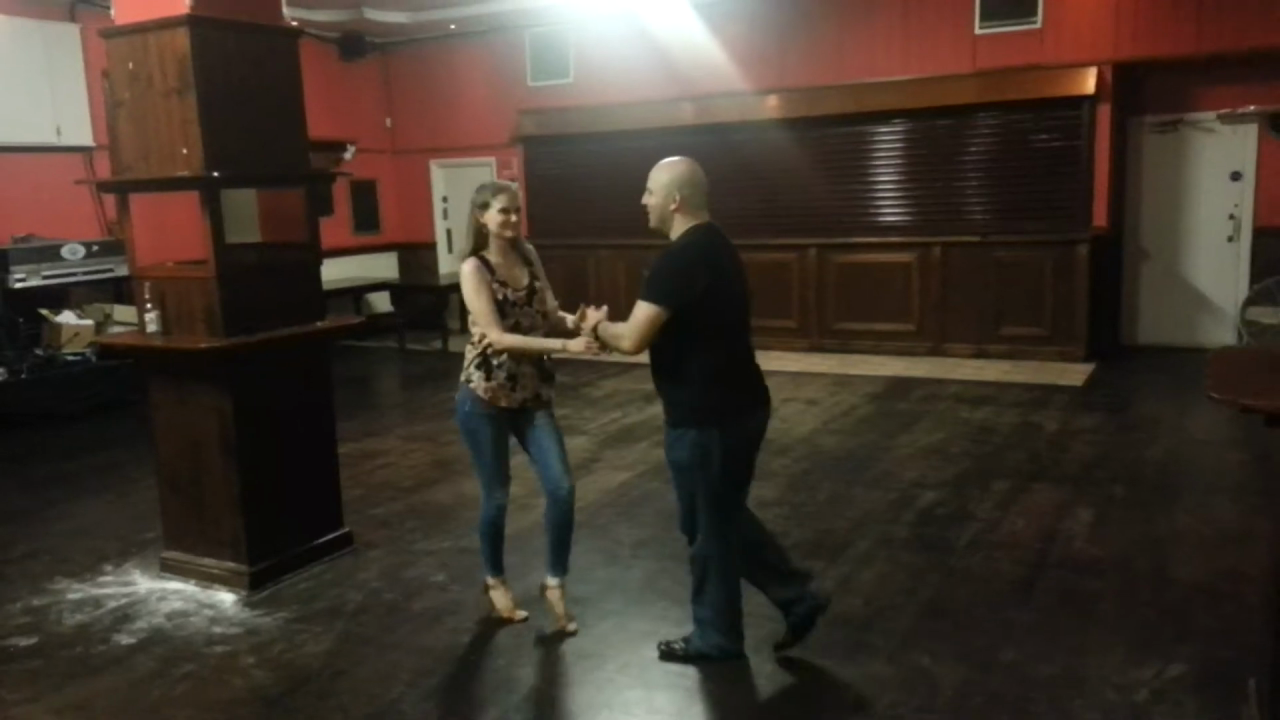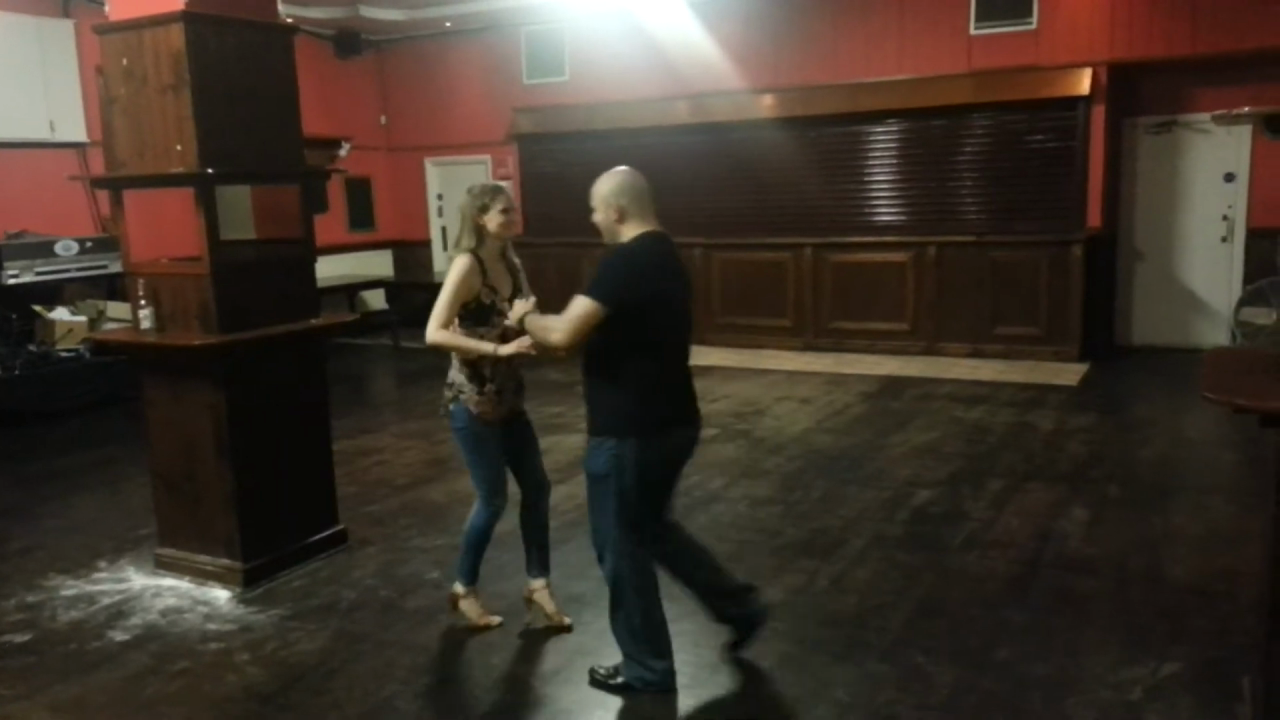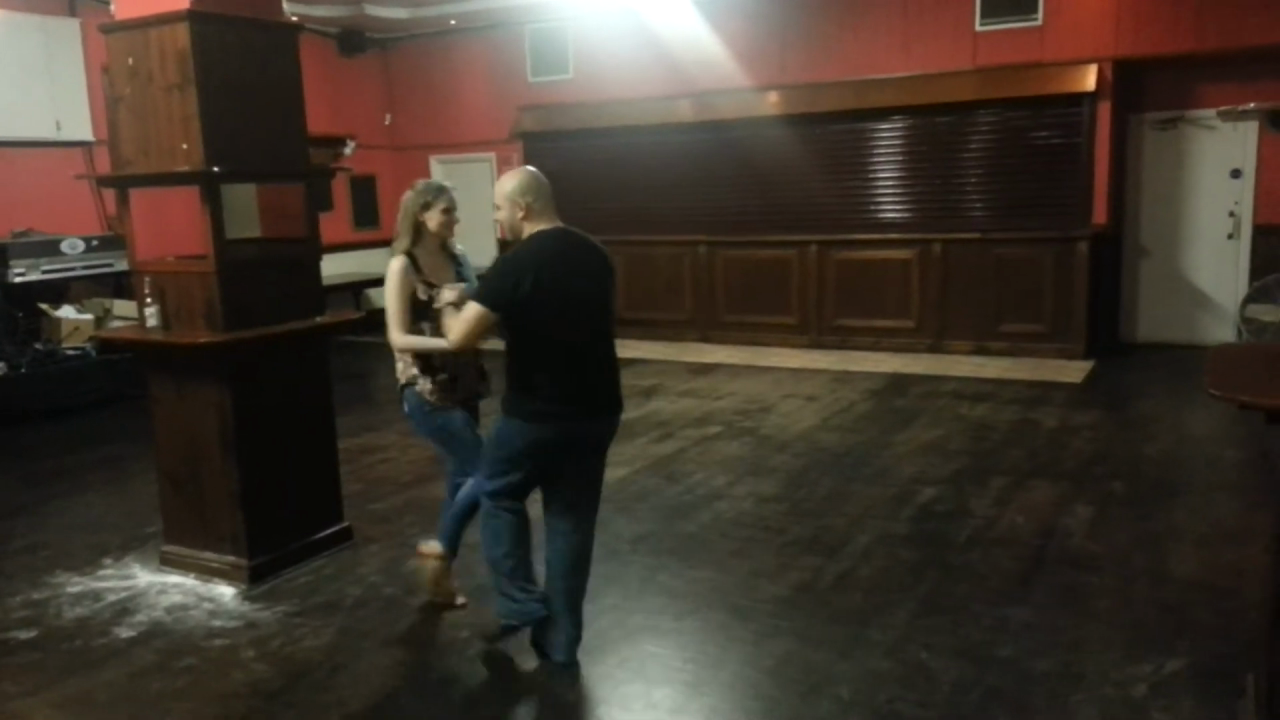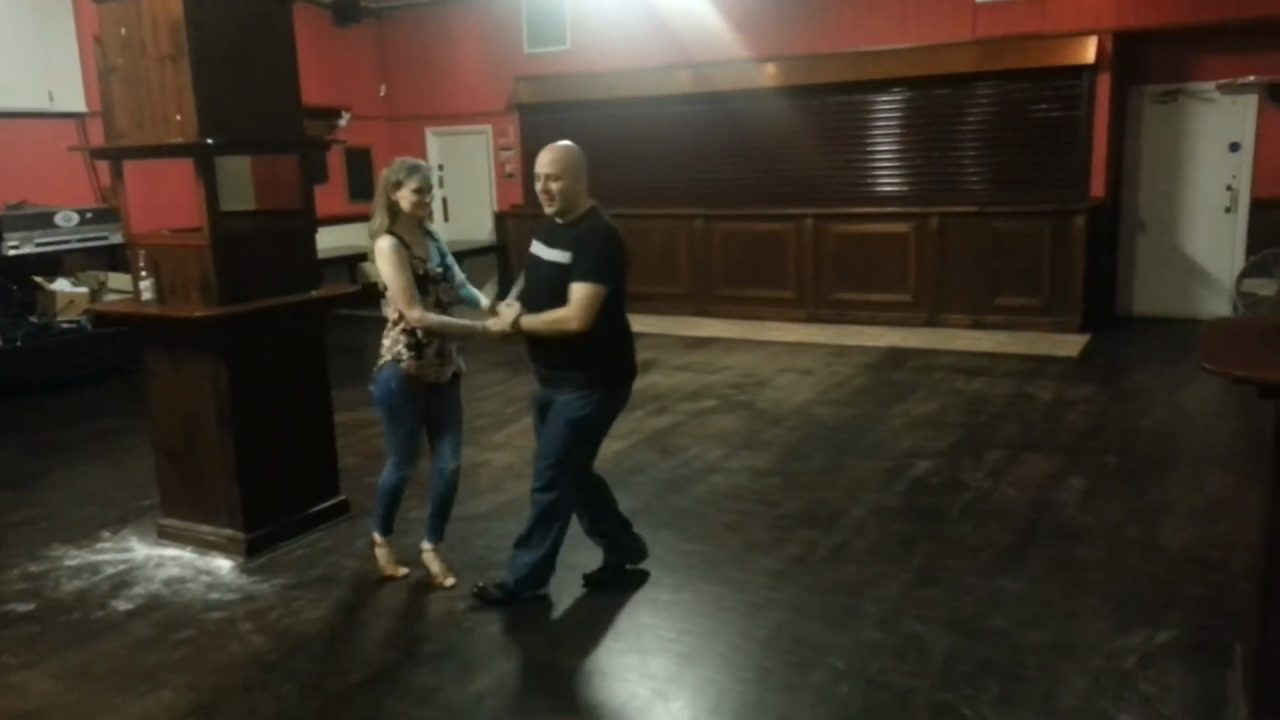
dt=0.7s
person 1, frame 1
left shoulder: (680, 259)
right shoulder: (714, 247)
left elbow: (634, 339)
left wrist: (598, 327)
right wrist: (611, 329)
left hip: (706, 417)
right hip: (739, 405)
left knee: (706, 526)
right knee: (724, 514)
left ankle: (717, 637)
right ankle: (796, 597)
person 1, frame 2
left shoulder: (624, 264)
right shoulder: (666, 258)
left elbow: (566, 335)
left wrist: (527, 318)
right wrist: (550, 321)
left hip: (627, 431)
right hip: (673, 422)
left knee: (621, 548)
right knee: (651, 527)
left ankle: (647, 667)
right ankle: (737, 605)
person 1, frame 3
left shoulder: (516, 265)
right shoulder: (594, 255)
left elbow: (460, 336)
left wrist: (450, 305)
left hip: (536, 415)
right hip: (597, 411)
left knee: (498, 497)
right knee: (572, 521)
left ankle: (521, 606)
right ankle: (560, 642)
person 1, frame 4
left shoulder: (598, 237)
right shoulder: (549, 228)
left elbow: (576, 319)
right elbow: (540, 291)
left wrist: (514, 322)
right wrist: (513, 309)
left hip: (592, 381)
right hip: (555, 378)
left knee: (550, 476)
right knee: (571, 470)
left ankle: (524, 577)
right ankle: (624, 548)
person 2, frame 1
left shoulder: (528, 256)
right shoulder: (473, 269)
left elbow: (550, 315)
right elbow: (497, 338)
left wrist: (576, 324)
right wrist: (565, 346)
left hip: (532, 394)
right hip: (484, 397)
left knee: (560, 487)
right knee: (496, 495)
left ankle: (554, 583)
right ankle: (494, 582)
person 2, frame 2
left shoulder: (511, 263)
right shoulder: (466, 266)
left elbow: (524, 324)
right elbow: (435, 334)
right wrist: (497, 348)
left hip: (507, 397)
right hip: (472, 400)
left knee: (537, 489)
right knee: (493, 499)
left ankle: (538, 587)
right ankle: (463, 591)
person 2, frame 3
left shoulder: (458, 260)
right shoulder: (402, 267)
right elbow: (399, 338)
right wrist: (453, 341)
left hip: (461, 387)
right hip: (425, 392)
left knee: (462, 477)
left ankle: (440, 568)
right ankle: (438, 547)
person 2, frame 4
left shoulder: (431, 239)
right shoulder: (388, 245)
left elbow: (462, 291)
right elbow: (417, 315)
left wrist: (492, 306)
right wrist: (483, 328)
left hip: (443, 368)
right hip: (401, 373)
left knee: (449, 466)
right knee: (402, 465)
left ankle: (431, 546)
right ankle: (381, 538)
